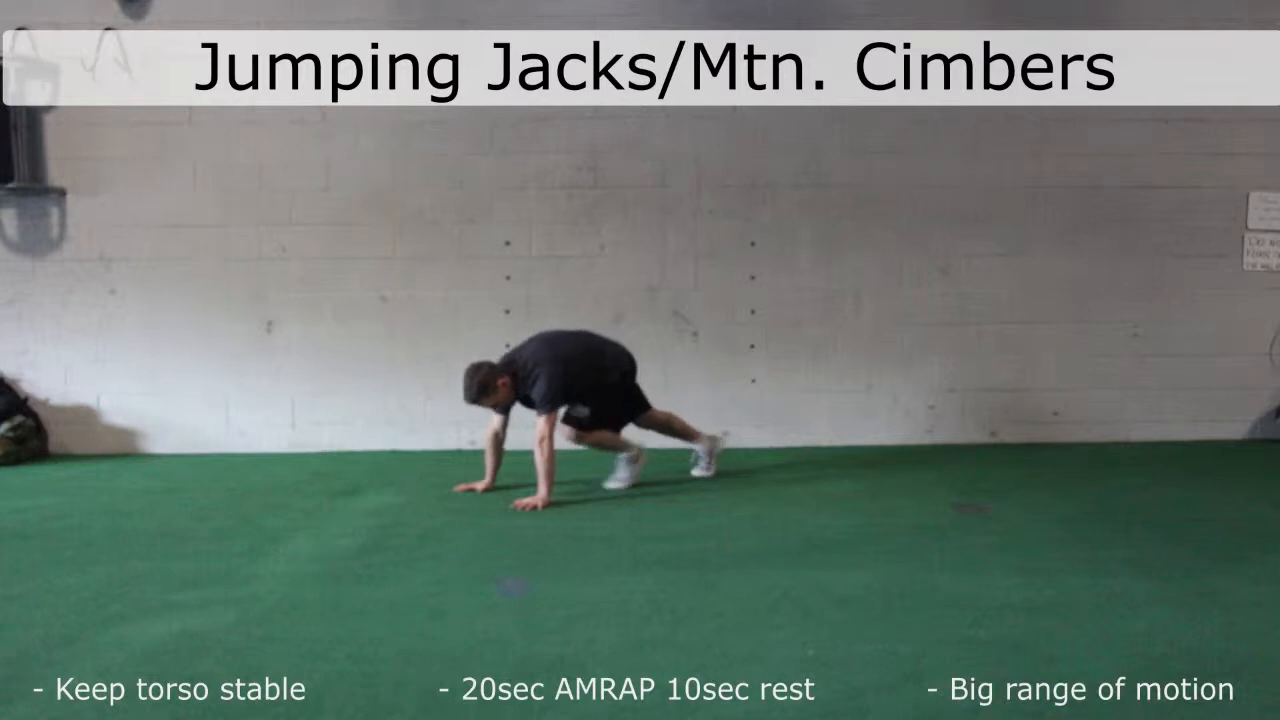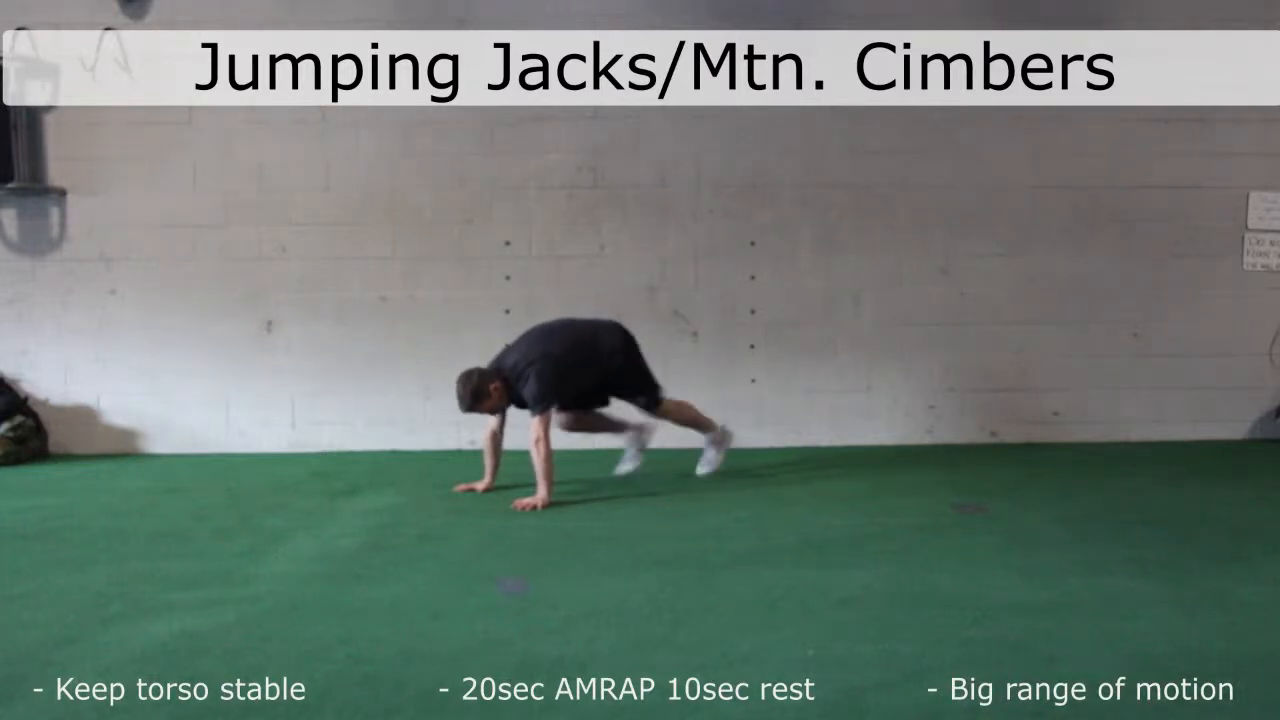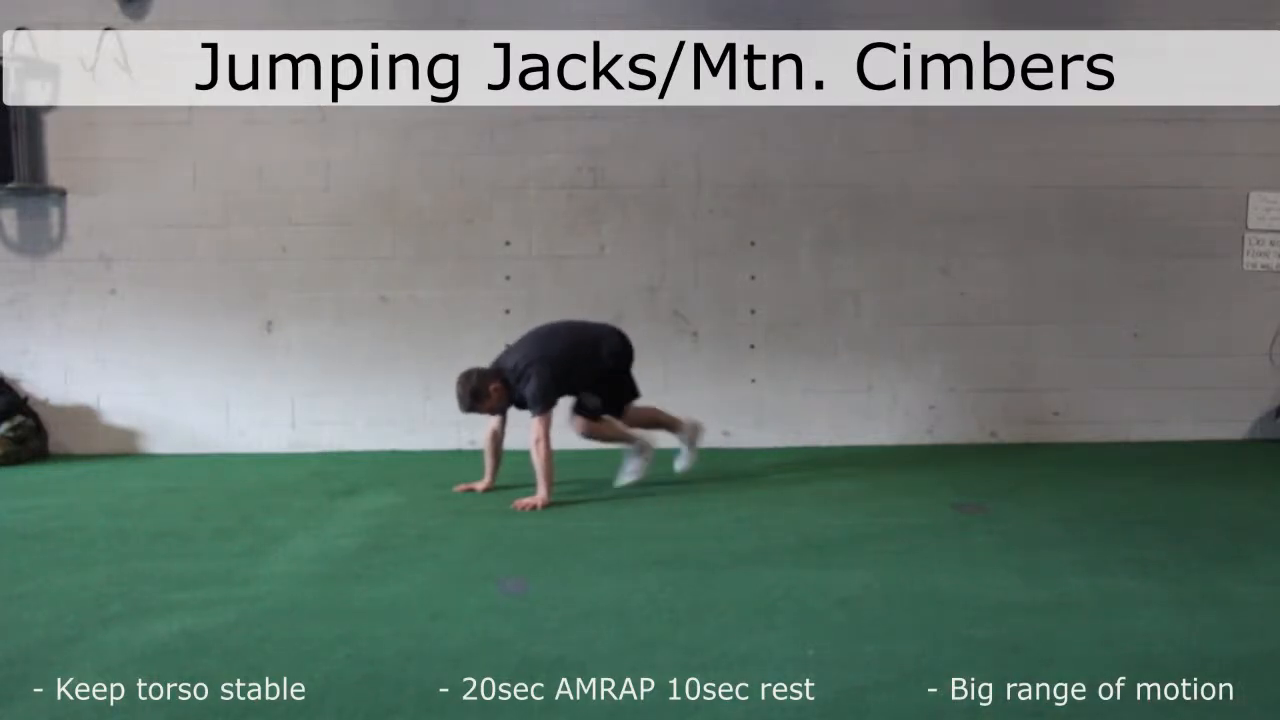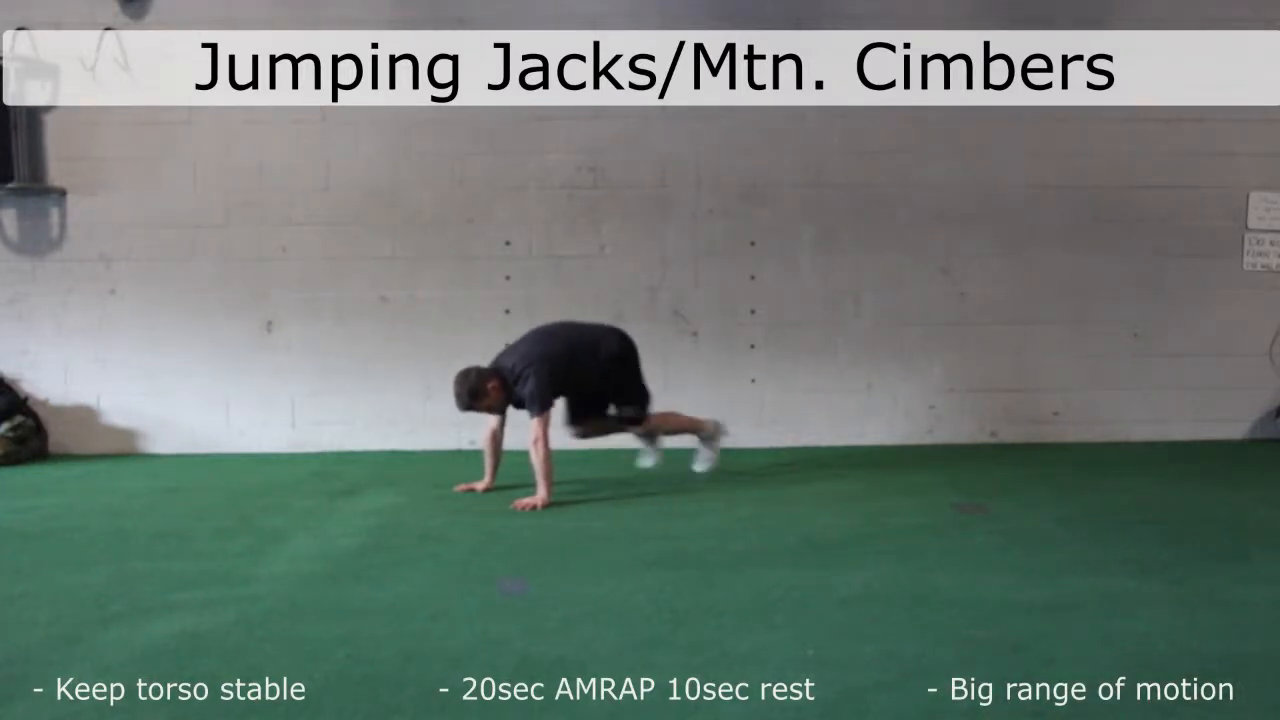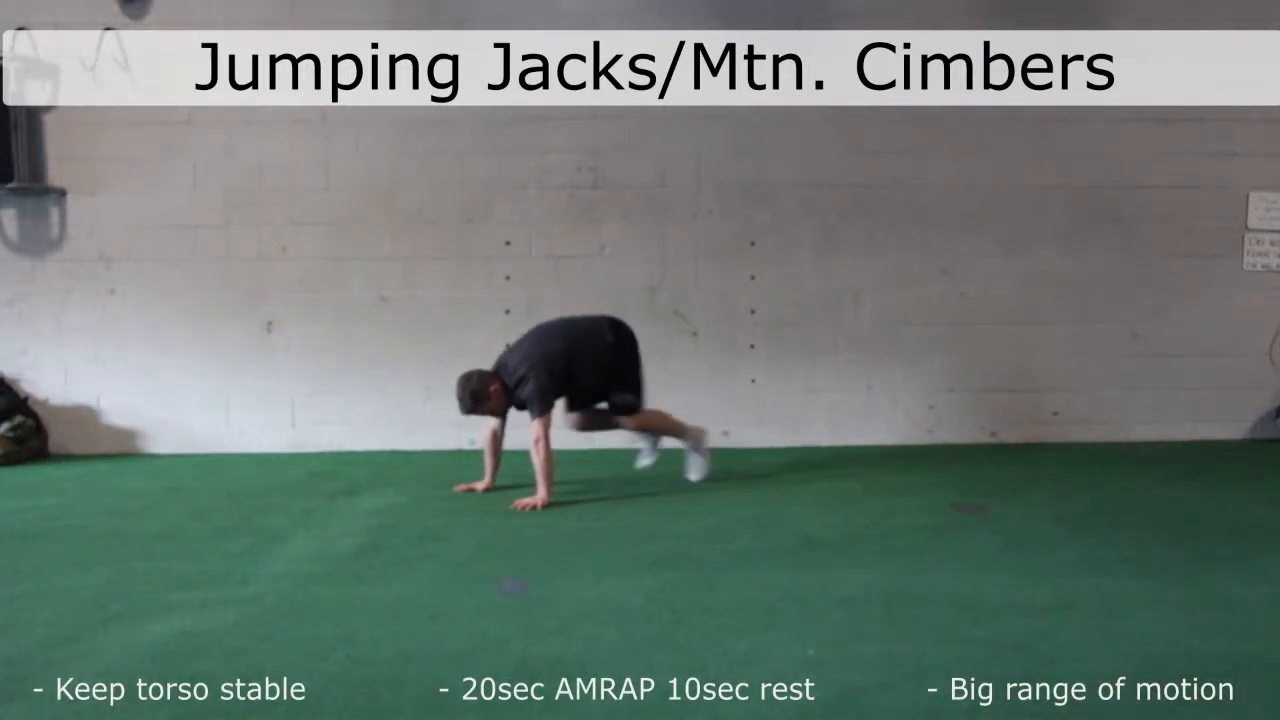
dt=1s
person 1, frame 1
left shoulder: (543, 376)
right shoulder: (503, 374)
left elbow: (543, 438)
right elbow: (496, 431)
left wrist: (543, 494)
right wrist: (488, 480)
left hip: (615, 368)
right hip: (596, 372)
left knee: (573, 431)
right knee: (645, 418)
left ankle: (629, 454)
right ankle: (705, 444)
person 1, frame 2
left shoulder: (533, 378)
right shoulder: (496, 375)
left elbow: (539, 438)
right elbow: (494, 430)
left wrist: (543, 494)
right wrist: (488, 480)
left hip: (612, 348)
right hip: (588, 356)
left knee: (655, 406)
right knee: (566, 419)
left ankle: (716, 435)
right ankle: (632, 433)
person 1, frame 3
left shoulder: (533, 379)
right shoulder: (496, 376)
left elbow: (539, 439)
right elbow: (495, 431)
left wrist: (543, 495)
right wrist: (487, 480)
left hip: (611, 352)
right hip: (593, 356)
left knee: (582, 424)
right knee: (619, 414)
left ankle: (636, 446)
right ankle: (682, 430)
person 1, frame 4
left shoulder: (531, 379)
right shoulder: (497, 375)
left elbow: (538, 438)
right elbow: (493, 430)
left wrist: (543, 495)
right wrist: (487, 480)
left hip: (612, 353)
right hip: (590, 361)
left knee: (640, 422)
right knee: (580, 428)
left ankle: (706, 430)
right ankle: (647, 434)
person 1, frame 5
left shoulder: (531, 380)
right shoulder: (498, 377)
left elbow: (539, 438)
right elbow: (494, 431)
left wrist: (543, 494)
right wrist: (487, 480)
left hip: (612, 342)
right hip: (594, 349)
left knee: (628, 418)
right knee: (577, 420)
left ankle: (691, 438)
right ankle: (649, 431)
